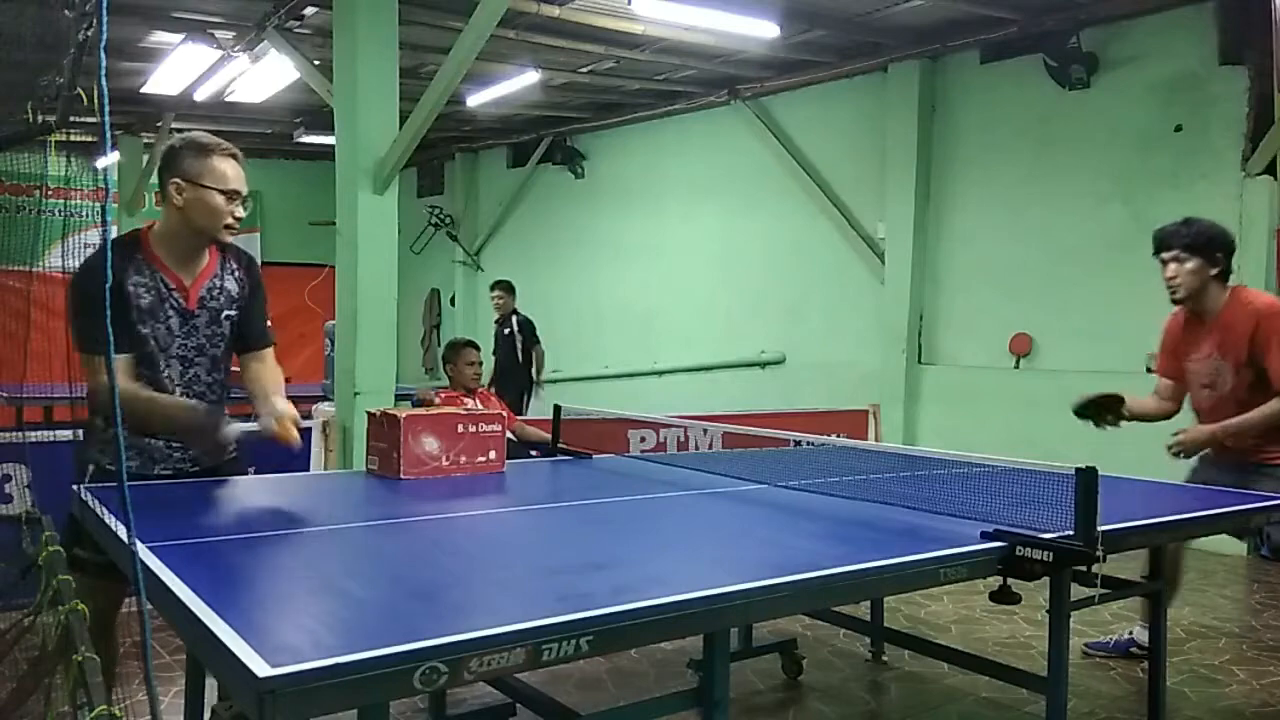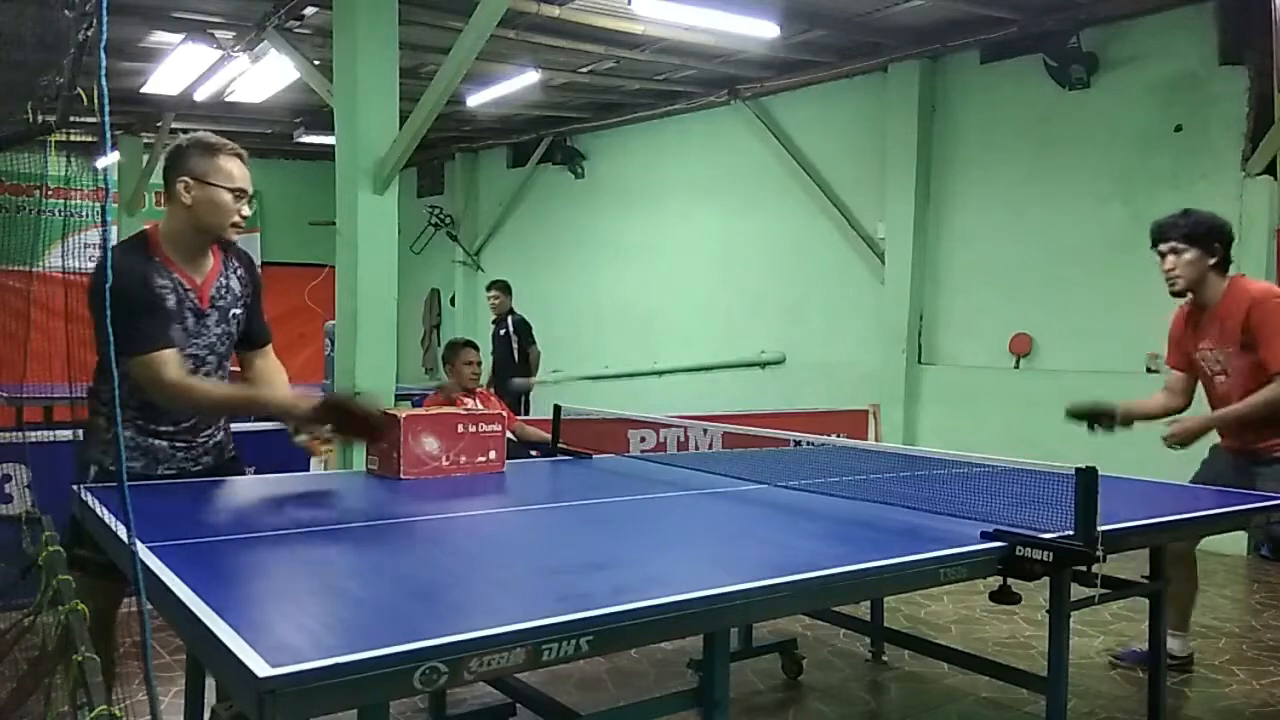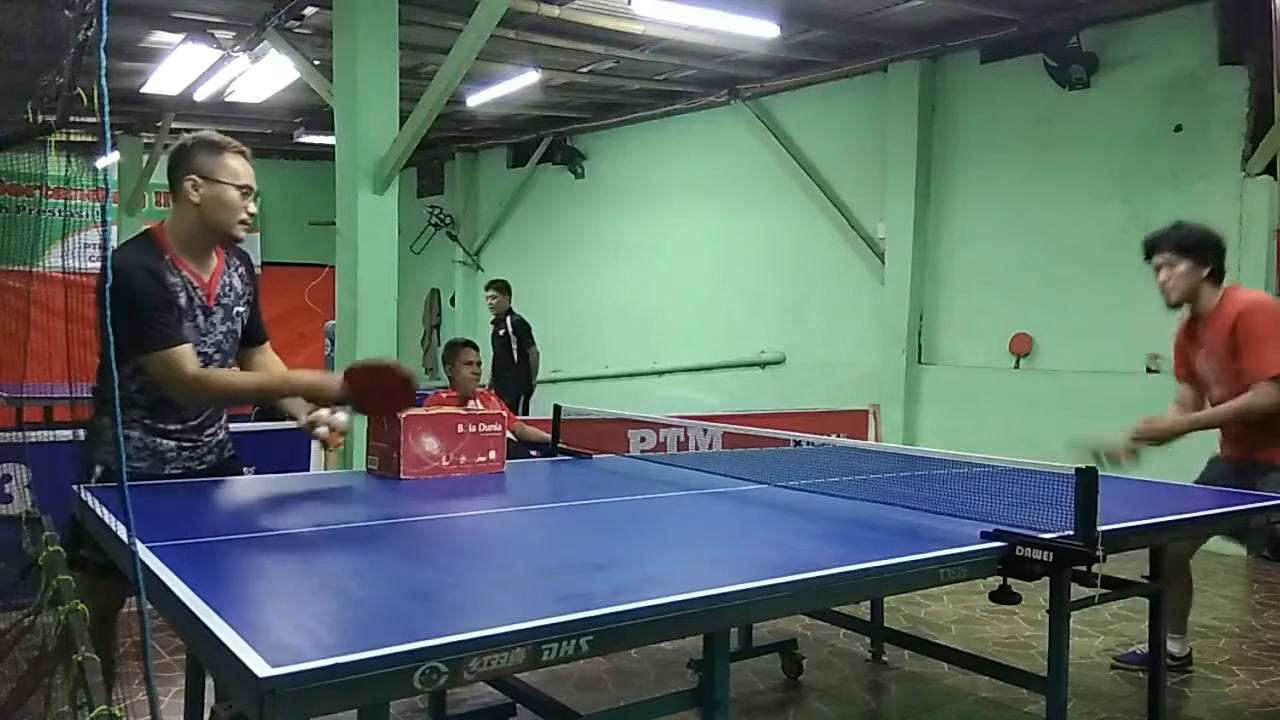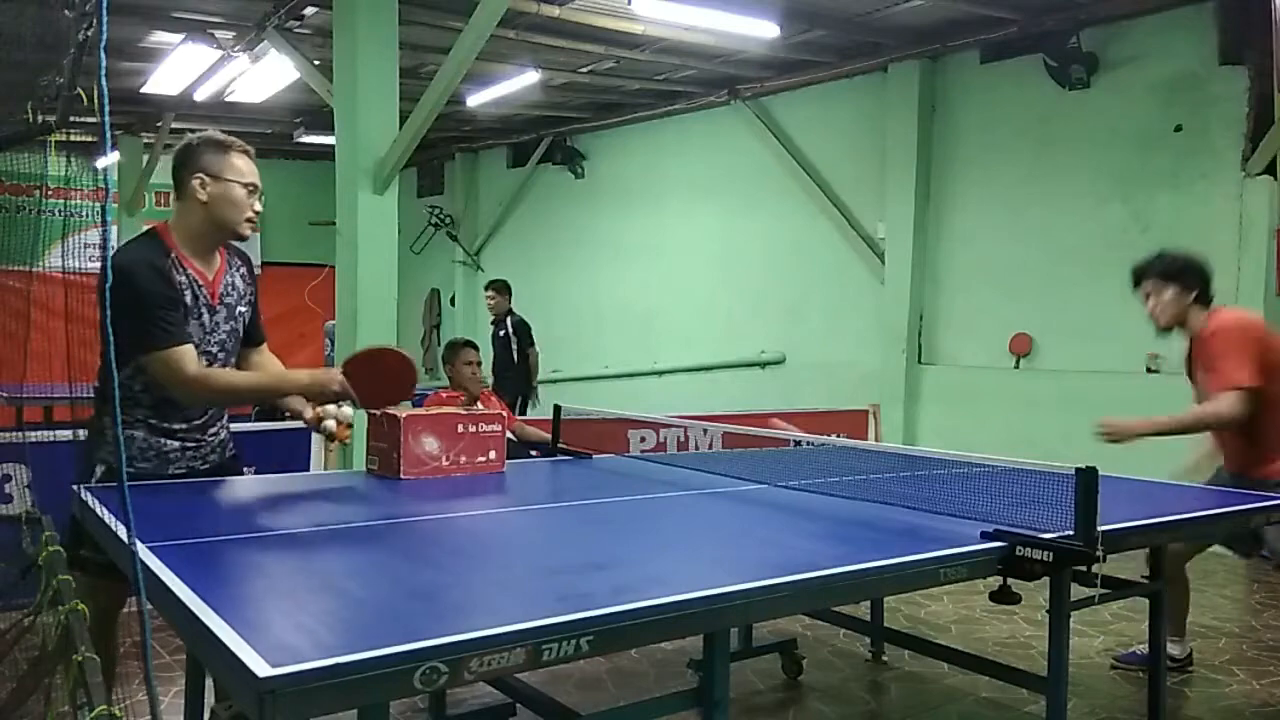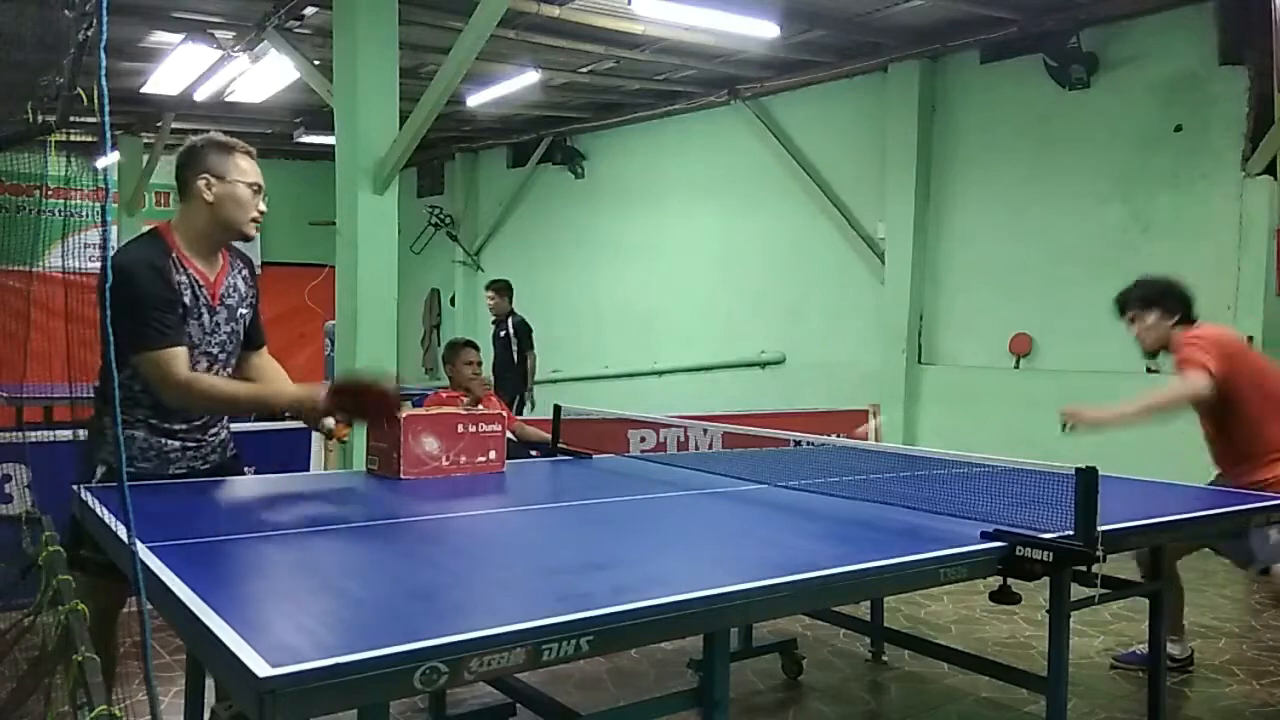
dt=0.1s
person 1, frame 1
left shoulder: (241, 270)
right shoulder: (108, 272)
left elbow: (258, 360)
right elbow: (111, 384)
left wrist: (272, 405)
right wrist: (177, 413)
left hip: (214, 465)
right hip: (124, 469)
right knee: (95, 607)
person 1, frame 2
left shoulder: (241, 268)
right shoulder: (125, 271)
left elbow: (260, 359)
right elbow: (168, 385)
left wrist: (298, 415)
right wrist: (280, 402)
left hip: (211, 463)
right hip: (126, 469)
right knee: (97, 607)
person 1, frame 3
left shoulder: (240, 267)
right shoulder: (133, 269)
left elbow: (256, 356)
right elbow: (185, 381)
left wrist: (305, 411)
right wrist: (309, 383)
left hip: (213, 463)
right hip: (129, 468)
right knee: (98, 606)
person 1, frame 4
left shoulder: (240, 267)
right shoulder: (139, 267)
left elbow: (253, 354)
right elbow: (188, 381)
left wrist: (309, 409)
right wrist: (307, 382)
left hip: (212, 462)
right hip: (130, 468)
right knee: (98, 608)
person 1, frame 5
left shoulder: (242, 270)
right shoulder: (139, 267)
left elbow: (254, 358)
right elbow: (175, 383)
left wrist: (308, 410)
right wrist: (292, 396)
left hip: (213, 462)
right hip: (133, 467)
right knee: (98, 607)
person 2, frame 1
right shoulder: (1179, 326)
right elbow: (1166, 399)
left wrist: (1213, 433)
right wrist: (1123, 408)
right hip: (1223, 458)
right ankle: (1144, 637)
person 2, frame 2
right shoulder: (1186, 319)
right elbow: (1173, 396)
left wrist: (1206, 422)
right wrist: (1122, 411)
right hip: (1235, 451)
right knee: (1176, 536)
right ankle: (1176, 646)
person 2, frame 3
right shoulder: (1190, 331)
right elbow: (1188, 405)
left wrist: (1177, 428)
right wrist: (1146, 432)
right hip: (1238, 459)
right knee: (1170, 543)
right ankle: (1174, 647)
person 2, frame 4
left shoulder: (1228, 329)
right shoulder: (1198, 346)
left elbow: (1233, 409)
left wrist: (1143, 426)
right hip: (1245, 472)
right knee: (1169, 550)
right ankle: (1175, 648)
person 2, frame 5
left shoulder: (1198, 341)
right shoulder: (1201, 350)
left elbow: (1196, 389)
left wrist: (1107, 415)
right hip: (1241, 478)
right knee: (1153, 550)
right ankle: (1175, 648)
